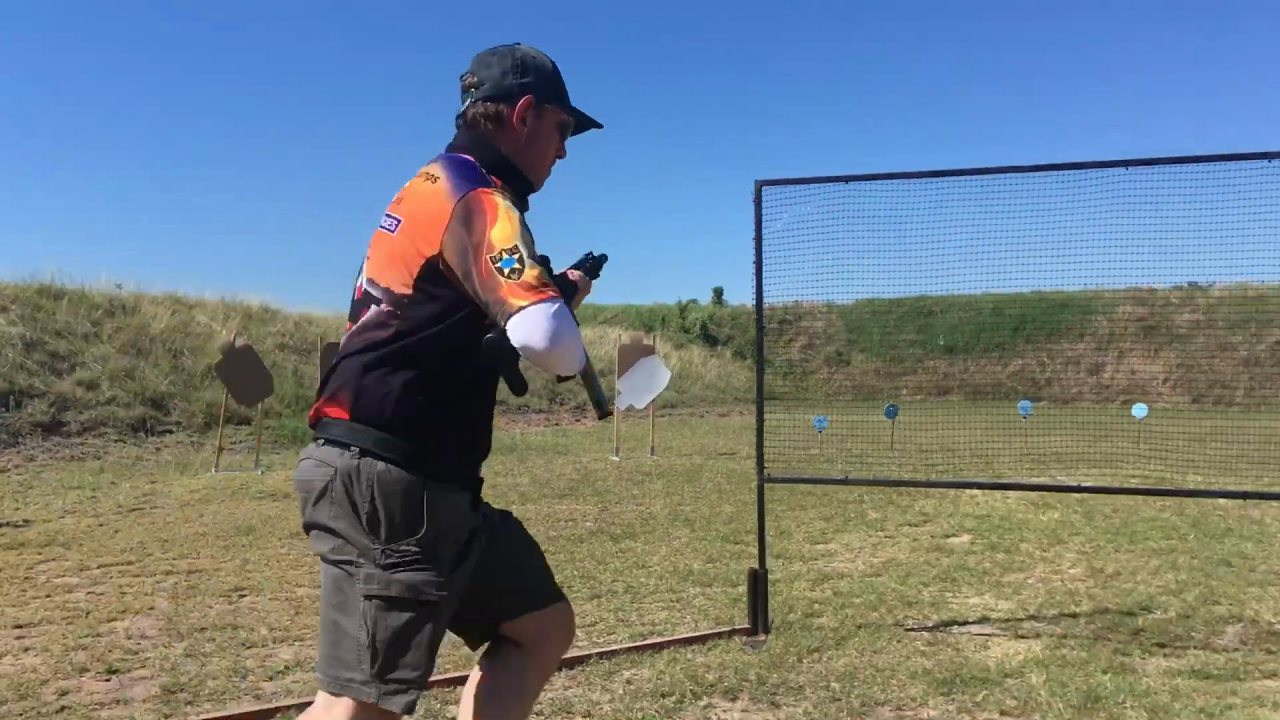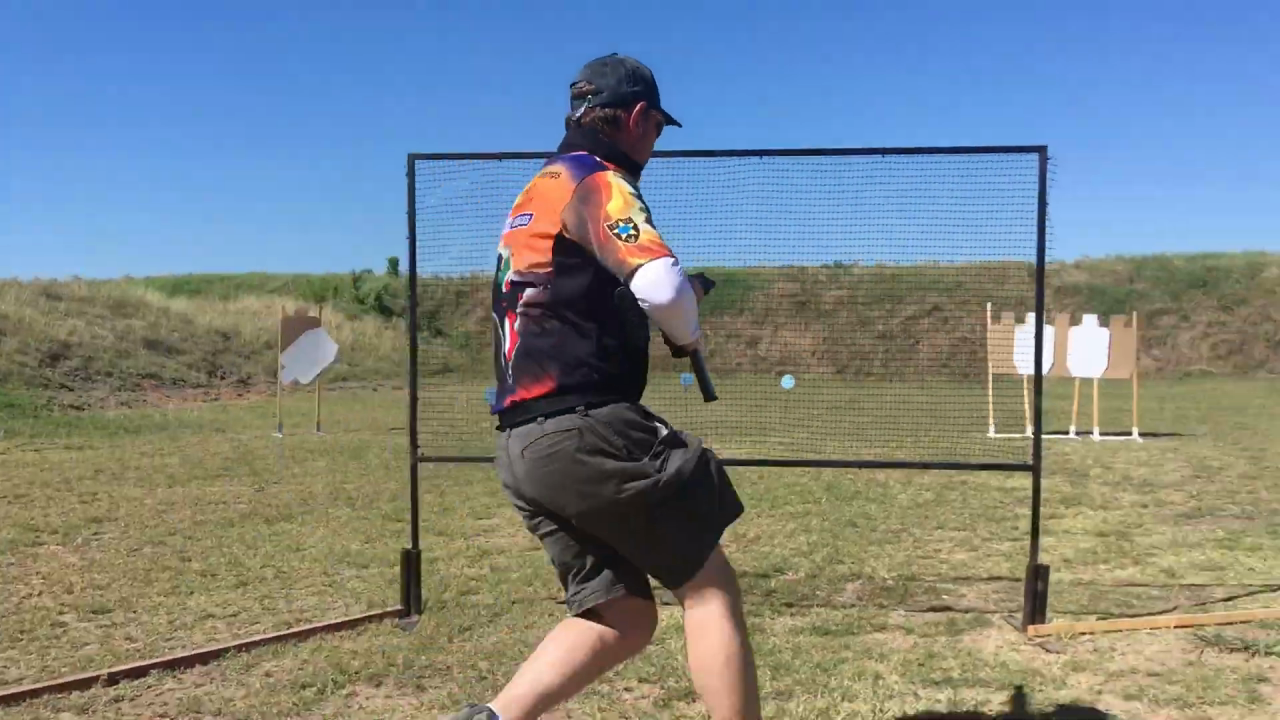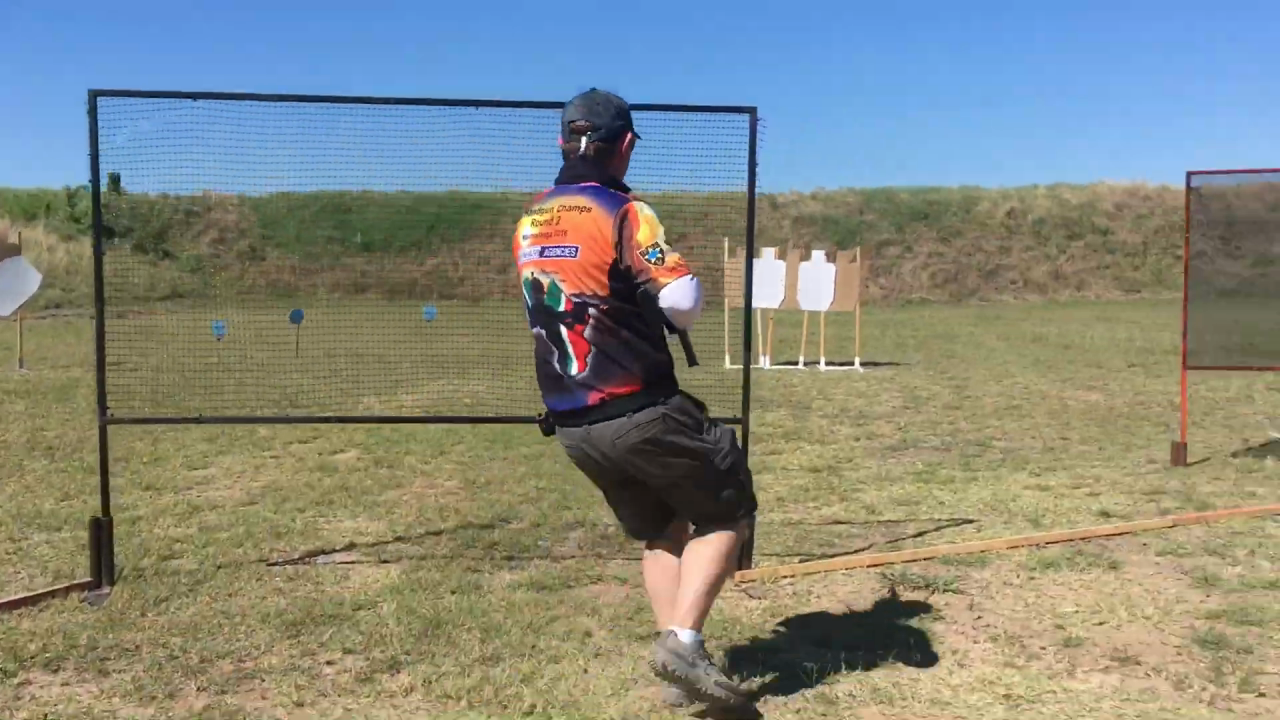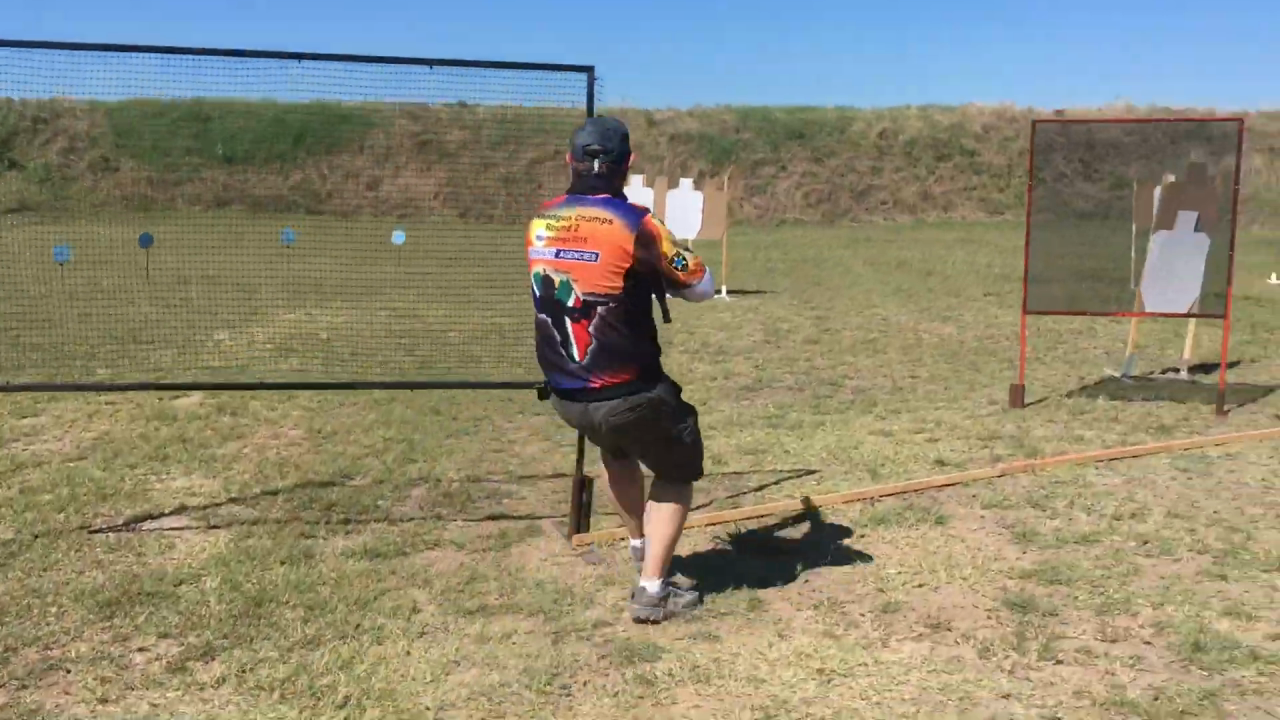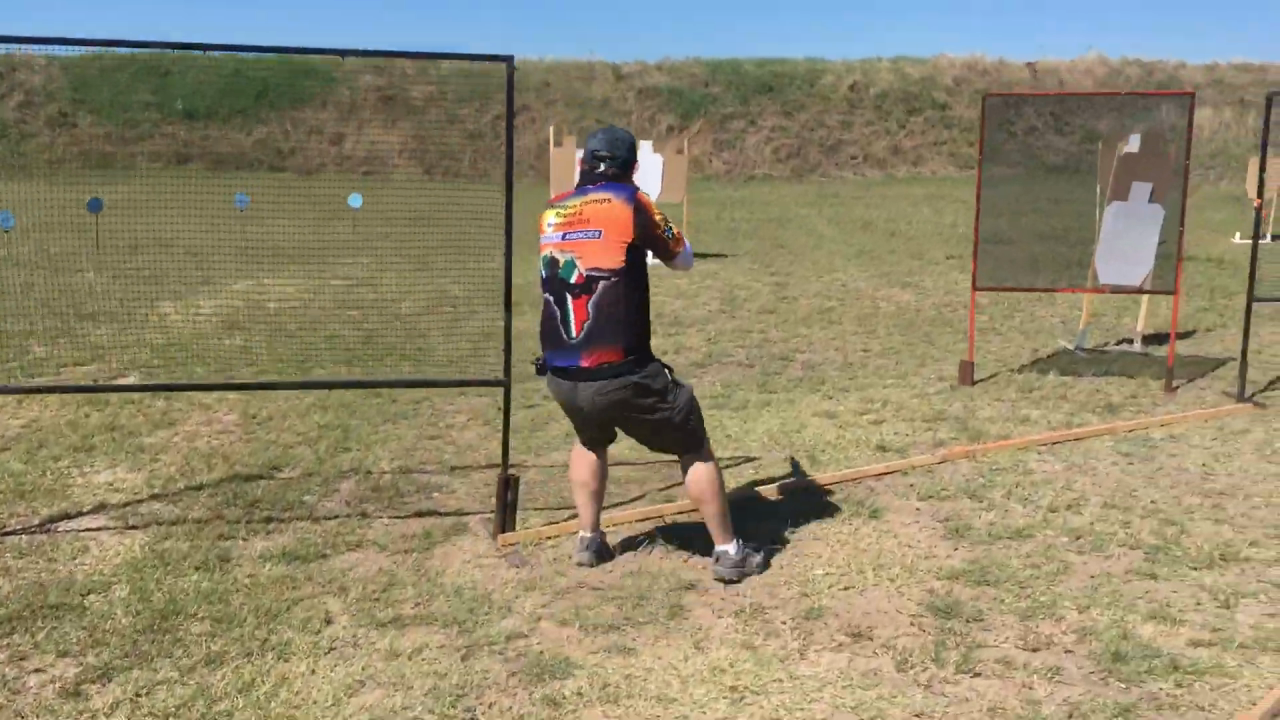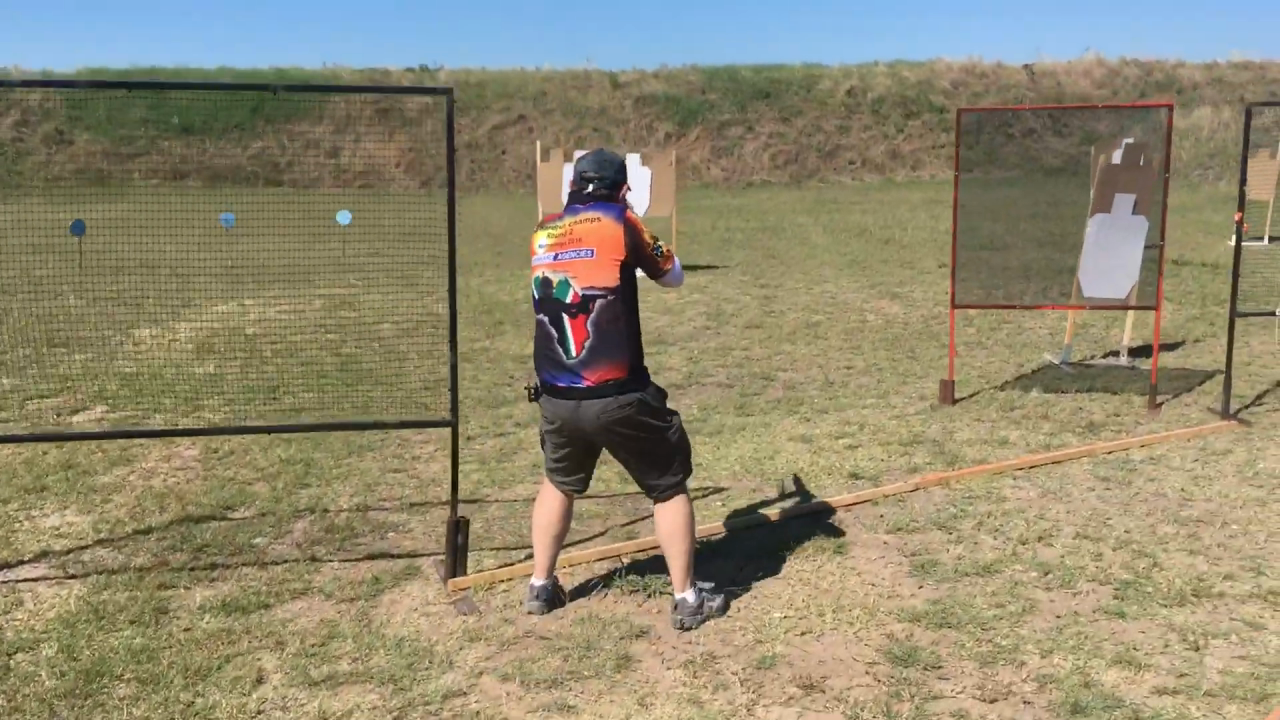
dt=0.3s
person 1, frame 1
left shoulder: (428, 195)
right shoulder: (477, 197)
right elbow: (543, 335)
left wrist: (553, 294)
right wrist: (570, 352)
left hip: (412, 479)
right hip: (381, 480)
left knee: (544, 629)
person 1, frame 2
left shoulder: (543, 187)
right shoulder: (598, 183)
right elbow: (661, 287)
left wrist: (678, 299)
right wrist: (687, 334)
left hip: (529, 441)
right hip: (585, 430)
left knee: (619, 616)
right knee: (709, 584)
person 1, frame 3
left shoulder: (528, 222)
right shoulder: (623, 214)
right elbow: (684, 300)
right wrist: (671, 320)
left hip: (574, 425)
right hip: (643, 413)
left knee: (658, 535)
right knee: (723, 519)
left ankle: (683, 657)
right ankle: (684, 643)
person 1, frame 4
left shoulder: (539, 222)
right shoulder: (637, 224)
right elbow: (701, 284)
right wrist: (660, 273)
left hip: (568, 396)
right hip: (632, 393)
left knee: (618, 451)
right knee: (673, 479)
left ankle: (640, 545)
right ankle: (652, 587)
person 1, frame 5
left shoulder: (552, 214)
right shoulder: (631, 202)
right elbow: (682, 258)
left hip: (562, 375)
right hip: (624, 375)
left knee: (589, 442)
right knee: (694, 448)
left ankle: (588, 539)
right ankle: (728, 552)
person 1, frame 6
left shoulder: (542, 235)
right shoulder: (620, 222)
right elbow: (672, 275)
left hip: (557, 399)
right hip: (619, 396)
left knee: (559, 482)
right knee: (668, 485)
left ankle: (540, 586)
right ankle: (687, 597)
